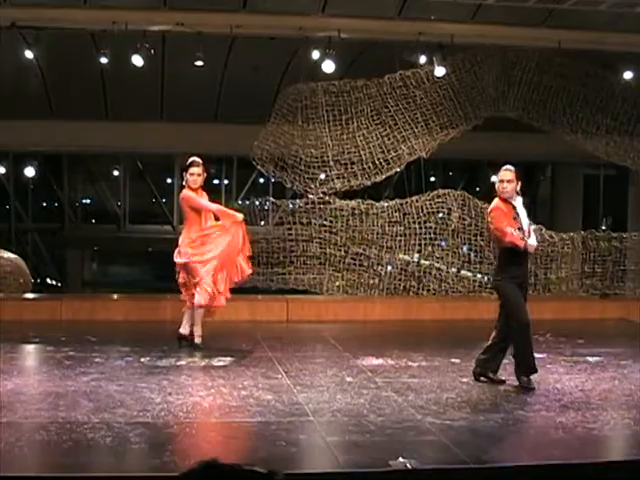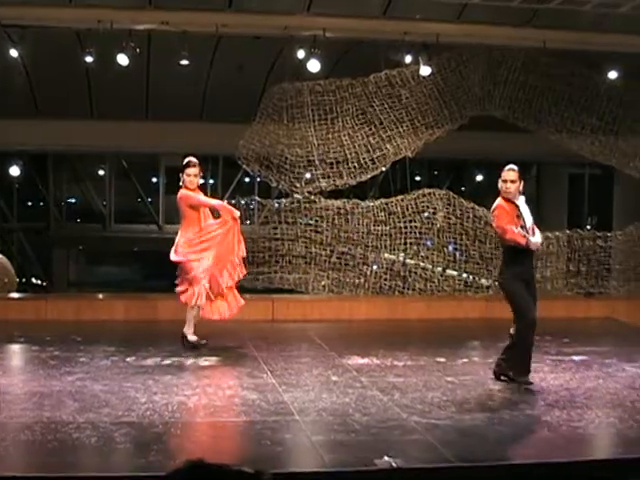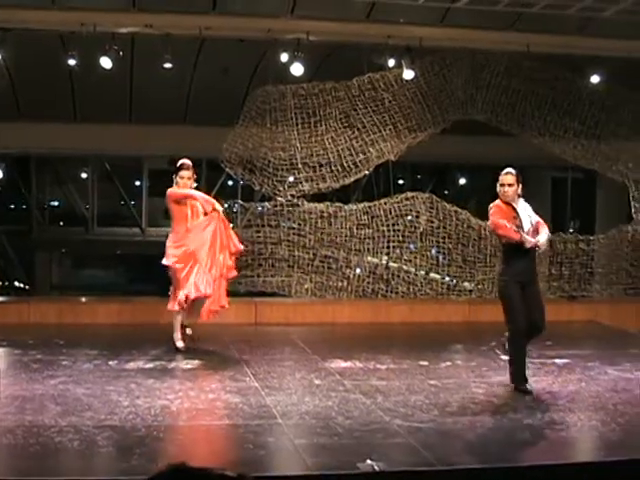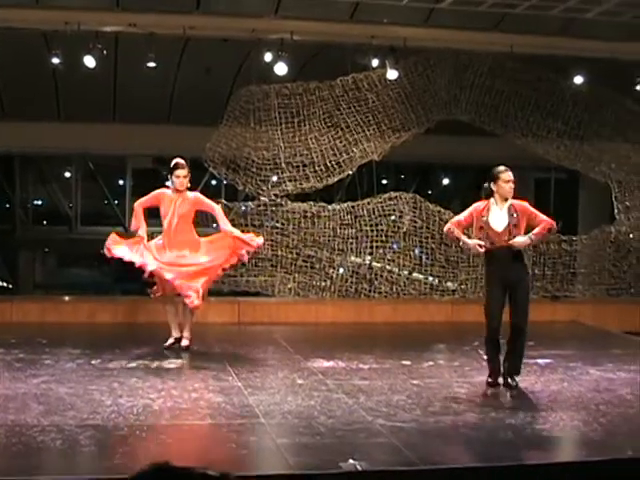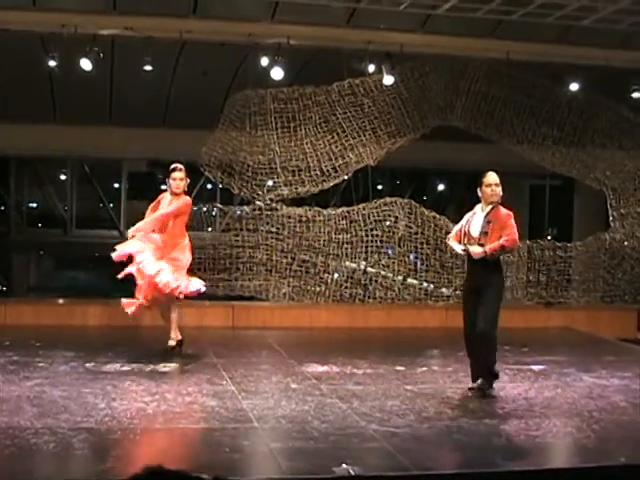
dt=0.4s
person 1, frame 1
left shoulder: (518, 205)
right shoulder: (497, 207)
left elbow: (528, 230)
right elbow: (504, 234)
left wrist: (532, 240)
right wrist: (525, 244)
left hip: (520, 274)
right hip: (506, 276)
left knee: (507, 325)
right knee: (521, 321)
left ankle: (485, 368)
right ankle: (524, 372)
person 1, frame 2
left shoulder: (522, 204)
right shoulder: (500, 206)
left elbow: (532, 228)
right elbow: (507, 233)
left wrist: (537, 238)
right wrist: (528, 241)
left hip: (527, 272)
right hip: (511, 274)
left knee: (527, 323)
right knee: (526, 320)
left ankle: (505, 367)
right ankle: (519, 370)
person 1, frame 3
left shoulder: (525, 207)
right shoulder: (497, 207)
left elbow: (540, 225)
right elbow: (499, 227)
left wrist: (542, 237)
right wrist: (524, 239)
left hip: (529, 274)
right hip: (510, 275)
left knee: (537, 323)
right knee: (518, 326)
left ankle: (514, 344)
right ankle: (518, 379)
person 1, frame 4
left shoulder: (521, 208)
right shoulder: (479, 209)
left elbow: (548, 224)
right elbow: (451, 227)
left wrist: (529, 238)
right wrist: (466, 241)
left hip: (518, 272)
right hip: (494, 273)
left knee: (519, 324)
right knee: (492, 324)
left ankle: (510, 372)
right ankle: (493, 371)
person 1, frame 5
left shoulder: (504, 215)
right shoulder: (471, 215)
left elbow: (512, 241)
right elbow: (453, 235)
left wrist: (485, 251)
right wrist: (457, 246)
left hip: (492, 278)
right hip: (472, 278)
left knee: (486, 329)
right knee: (471, 332)
left ankle: (488, 378)
right ankle: (481, 378)
person 2, frame 1
left shoulder: (202, 194)
right shoulder: (186, 195)
left elbow: (209, 218)
right elbow: (211, 208)
left wrist: (230, 221)
right wrist: (234, 215)
left hip: (204, 246)
right hip: (191, 246)
left knee: (196, 291)
right knee: (204, 287)
left ankle: (184, 330)
right ankle: (196, 331)
person 2, frame 2
left shoulder: (198, 194)
right shoulder: (184, 195)
left elbow: (207, 220)
right elbow: (211, 203)
left wrist: (228, 219)
right wrist: (233, 212)
left hip: (202, 246)
right hip: (188, 246)
left knee: (205, 288)
right knee: (198, 286)
left ankle: (190, 331)
right ankle: (189, 330)
person 2, frame 3
left shoulder: (195, 199)
right shoulder: (171, 193)
left elbow: (203, 220)
right elbow: (189, 193)
left wrist: (214, 212)
right wrist: (213, 203)
left hip: (198, 248)
right hip: (178, 248)
left knee: (204, 287)
right knee: (183, 290)
left ankle: (183, 323)
right ankle: (177, 335)
person 2, frame 4
left shoulder: (194, 197)
right shoulder: (162, 195)
left elbow: (214, 208)
right elbow: (138, 204)
left wrist: (225, 226)
right wrist: (141, 226)
left hip: (189, 249)
right hip: (166, 249)
left knee: (189, 293)
right knee: (167, 290)
left ankle: (186, 335)
right ankle: (175, 333)
person 2, frame 5
left shoulder: (186, 202)
right shoulder: (164, 197)
left elbow: (162, 215)
right elbow: (151, 210)
left wrist: (138, 227)
right wrist: (140, 231)
left hip: (177, 251)
right hip: (158, 250)
left knee: (168, 292)
right knee: (156, 294)
left ankle: (173, 337)
right ankle: (176, 336)
